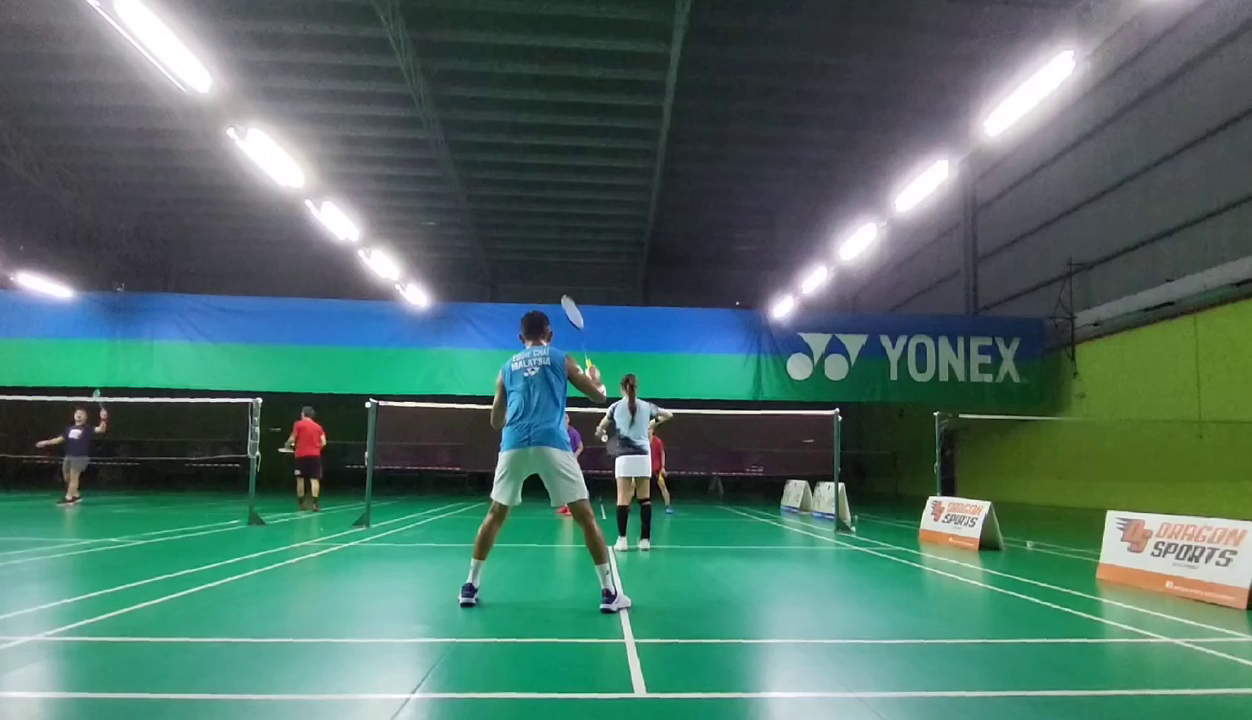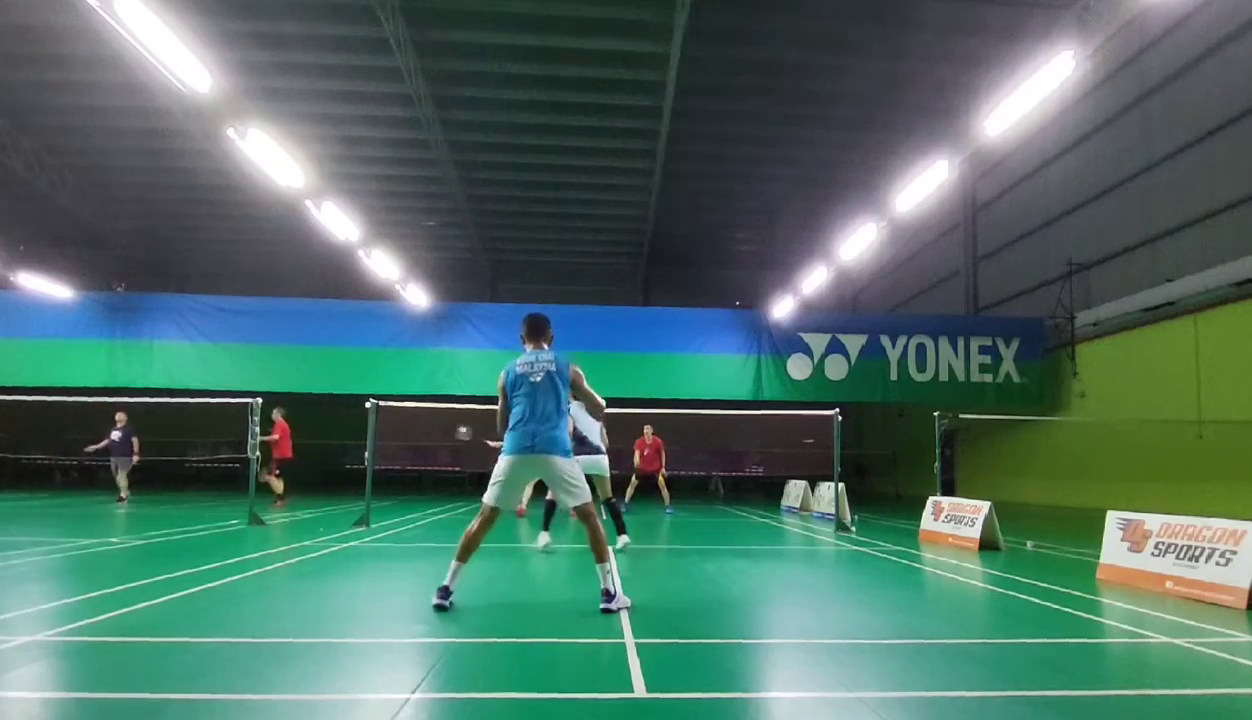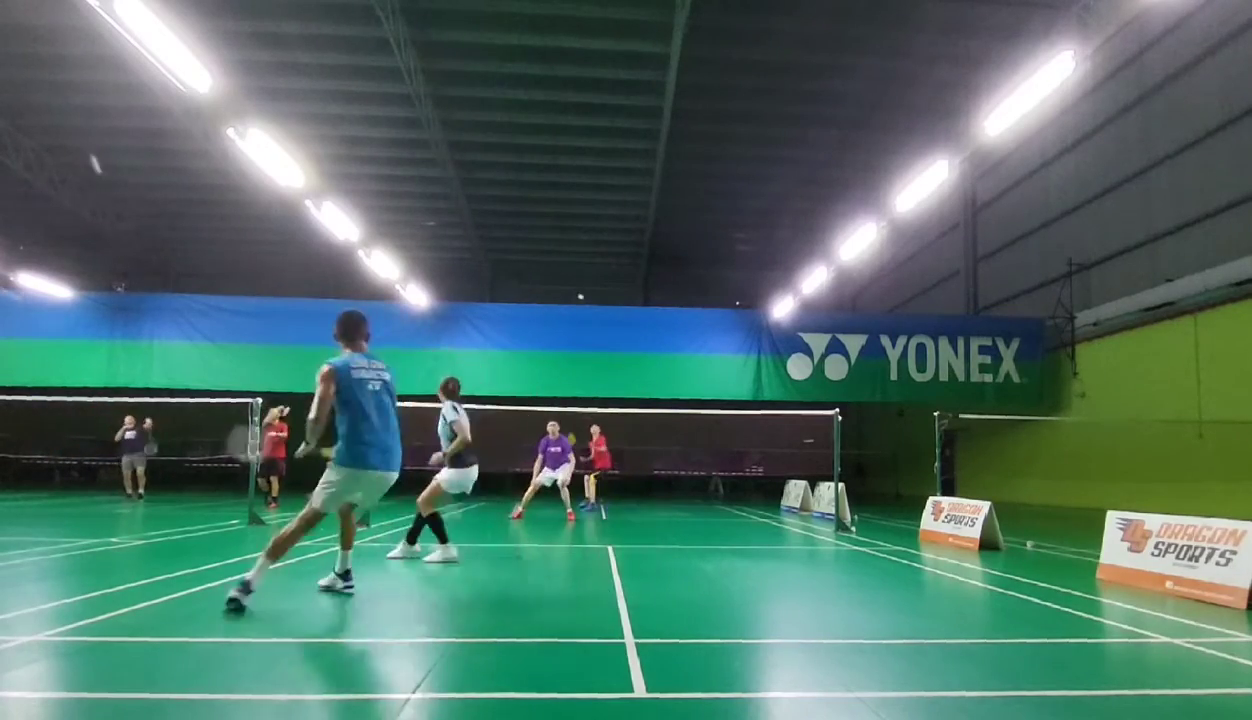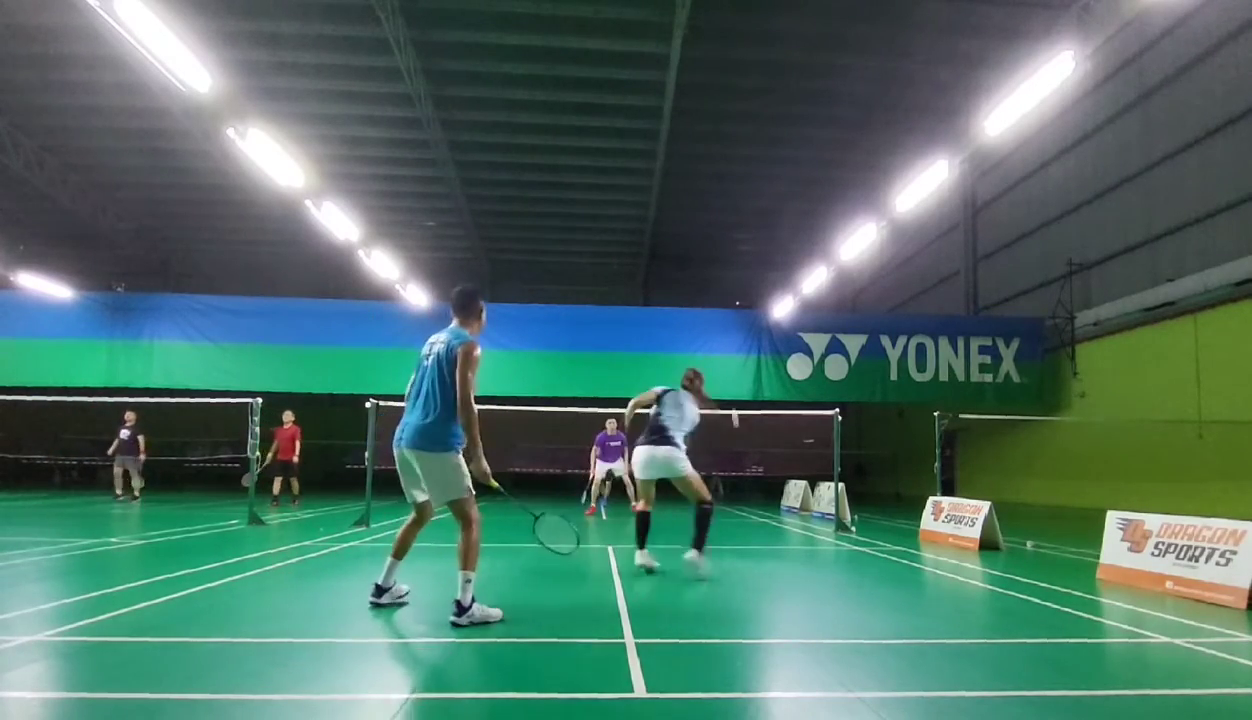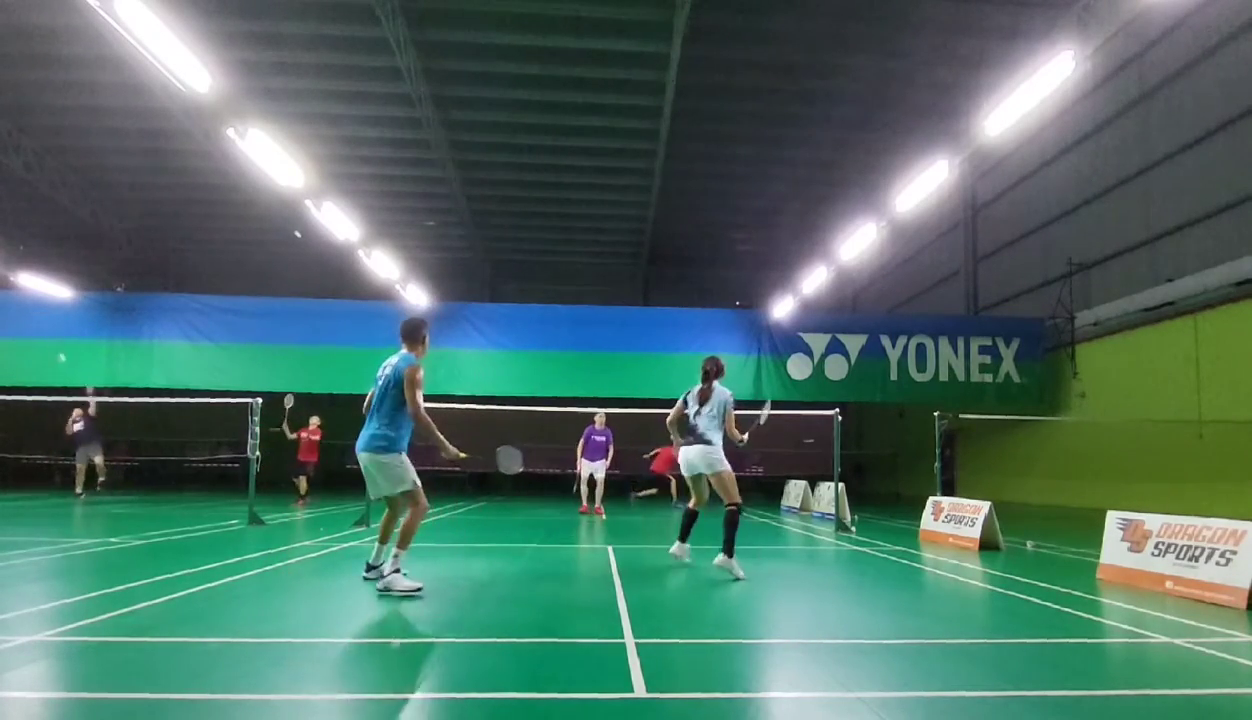
dt=1s
person 1, frame 1
left shoulder: (507, 368)
right shoulder: (562, 359)
left elbow: (496, 421)
right elbow: (599, 396)
right wrist: (595, 377)
left hip: (513, 446)
right hip: (552, 445)
left knee: (496, 514)
right knee: (585, 516)
left ankle: (470, 586)
right ankle: (609, 592)
person 1, frame 2
left shoulder: (508, 372)
right shoulder: (566, 367)
left elbow: (502, 426)
right elbow: (598, 409)
right wrist: (595, 404)
left hip: (515, 451)
right hip: (555, 451)
left knee: (485, 519)
right knee: (590, 518)
left ankle: (446, 589)
right ankle: (609, 592)
person 1, frame 3
left shoulder: (332, 369)
right shoulder: (386, 371)
left elbow: (317, 418)
left wrist: (309, 443)
left hip: (353, 462)
right hip: (388, 464)
left knee: (304, 523)
right knee: (347, 510)
left ankle: (248, 585)
right ankle: (343, 574)
person 1, frame 4
left shoulder: (433, 341)
right shoulder: (467, 346)
right elbow: (464, 403)
right wrist: (478, 457)
left hip: (405, 439)
right hip: (435, 444)
left knee: (422, 513)
right knee: (470, 519)
left ankle: (384, 586)
right ankle: (465, 605)
person 1, frame 5
left shoulder: (388, 364)
right shoulder: (412, 367)
left elbow: (367, 407)
right elbow: (416, 412)
right wrist: (444, 445)
left hip: (368, 446)
right hip: (385, 448)
left knee: (396, 506)
right knee: (418, 506)
left ankle: (375, 564)
right ankle: (390, 572)
person 2, frame 1
left shoulder: (616, 407)
right shoulder: (647, 406)
left elbow: (600, 429)
right elbow: (668, 415)
left wrist: (602, 434)
right wrist: (653, 422)
left hip: (625, 457)
right hip: (643, 457)
left knee: (623, 498)
right knee: (644, 498)
left ankle: (622, 539)
right ankle: (645, 539)
person 2, frame 2
left shoulder: (570, 409)
left elbow: (569, 430)
right elbow: (605, 442)
left hip: (579, 457)
right hip: (599, 457)
left knee: (554, 493)
right knee: (608, 498)
left ankle: (545, 534)
right ankle: (622, 535)
person 2, frame 3
left shoulder: (449, 409)
right shoulder: (456, 409)
left elbow: (465, 437)
left wrist: (445, 455)
left hip: (460, 469)
right hip: (457, 468)
left knee: (424, 504)
right knee: (422, 503)
left ankle: (446, 548)
right ankle: (409, 545)
person 2, frame 4
left shoulder: (665, 392)
right shoulder: (695, 412)
left elbow: (635, 403)
left wrist: (627, 422)
left hip: (644, 452)
right hip: (671, 454)
left knee: (645, 503)
right knee: (705, 501)
left ankle: (642, 553)
right ankle: (697, 553)
person 2, frame 5
left shoulder: (690, 393)
right shoulder: (725, 395)
left elbow: (670, 420)
right elbow: (731, 432)
left wrist: (677, 439)
right wrist: (742, 438)
left hip: (687, 451)
right hip: (708, 450)
left knee: (698, 499)
right knee: (733, 502)
left ankle: (680, 545)
right ankle: (727, 556)
